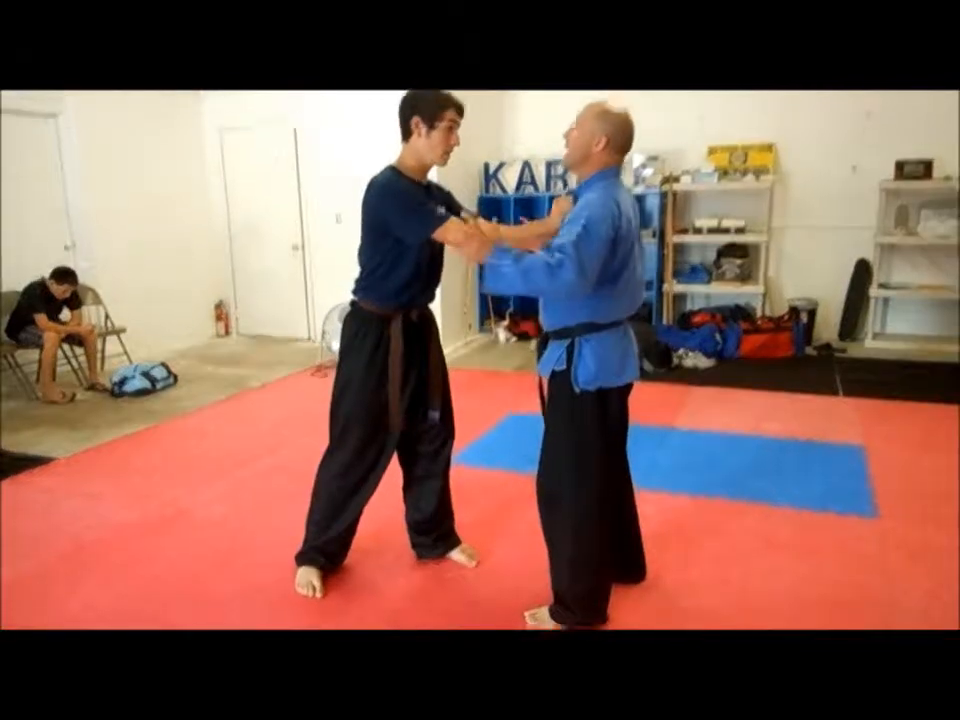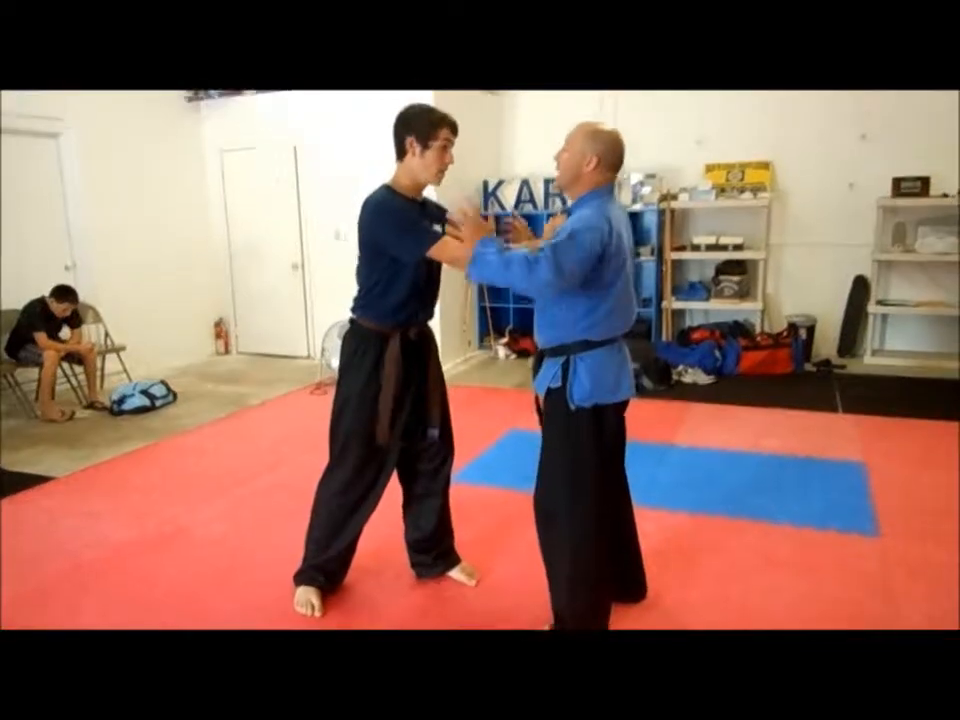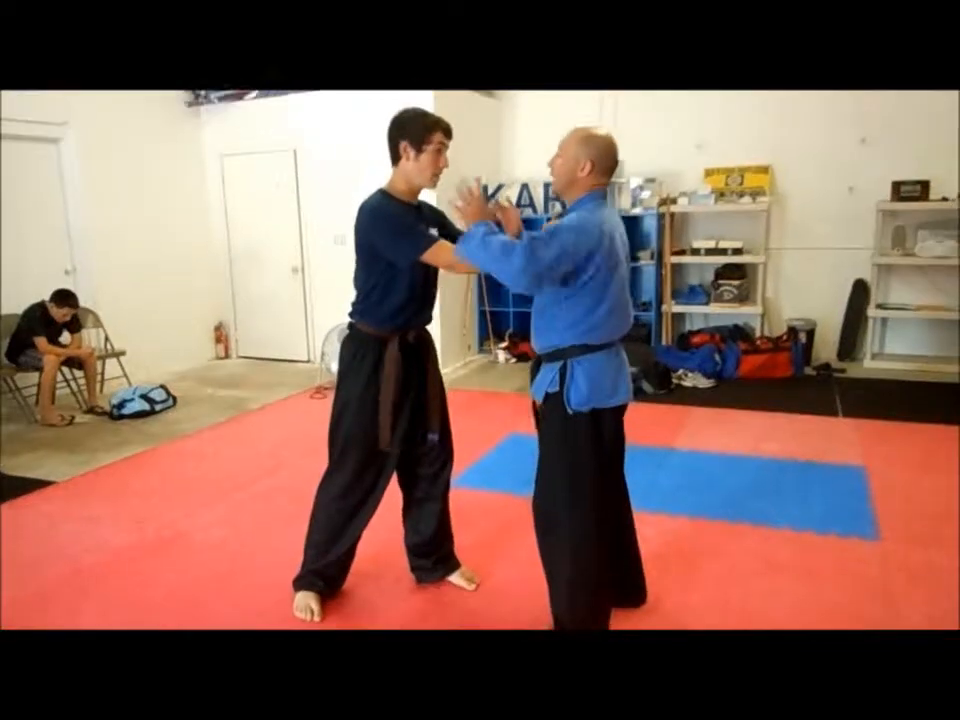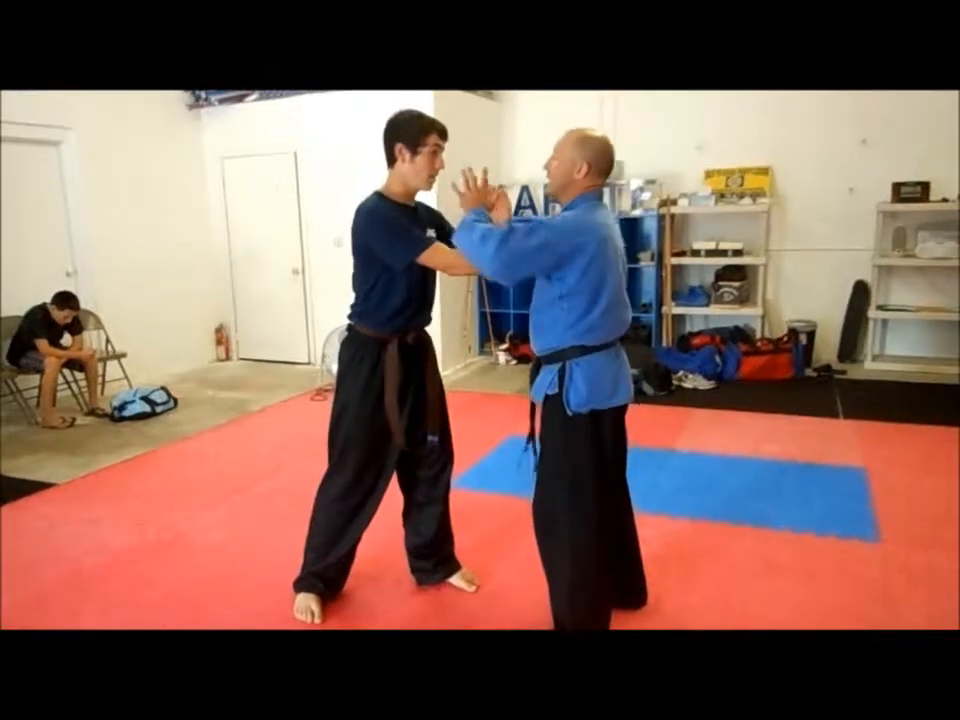
dt=0.1s
person 1, frame 1
left shoulder: (435, 194)
right shoulder: (387, 189)
left elbow: (475, 236)
right elbow: (465, 240)
left hip: (417, 328)
right hip: (375, 332)
left knee: (430, 437)
right knee: (356, 448)
left ankle: (434, 536)
right ankle: (317, 554)
person 1, frame 2
left shoulder: (431, 211)
right shoulder: (383, 208)
left elbow: (472, 251)
right elbow: (460, 256)
left hip: (416, 345)
right hip: (374, 350)
left knee: (430, 454)
right knee: (356, 465)
left ankle: (434, 554)
right ankle: (317, 573)
person 1, frame 3
left shoulder: (428, 215)
right shoulder: (379, 213)
right elbow: (453, 260)
left hip: (415, 348)
right hip: (372, 354)
left knee: (430, 459)
right knee: (355, 469)
left ankle: (433, 559)
right ankle: (316, 578)
person 1, frame 4
left shoulder: (425, 216)
right shoulder: (375, 215)
left elbow: (470, 253)
right elbow: (450, 262)
left hip: (414, 351)
right hip: (371, 356)
left knee: (430, 461)
right knee: (354, 472)
left ankle: (434, 561)
right ankle: (315, 580)
person 2, frame 1
left shoulder: (598, 205)
right shoulder: (610, 197)
left elbow: (567, 275)
left wrist: (495, 257)
right wrist: (547, 243)
left hip: (584, 357)
right hip: (605, 351)
left knee: (568, 483)
right knee: (604, 467)
left ankle: (579, 606)
right ankle: (622, 563)
person 2, frame 2
left shoulder: (589, 222)
right shoulder: (606, 215)
left elbow: (545, 276)
left wrist: (483, 248)
right wrist: (534, 247)
left hip: (579, 375)
right hip: (601, 368)
left knee: (565, 500)
right knee: (603, 483)
left ankle: (579, 618)
right ankle: (622, 580)
person 2, frame 3
left shoulder: (582, 226)
right shoulder: (599, 219)
left elbow: (522, 270)
right elbow: (552, 267)
left wrist: (477, 227)
right wrist: (518, 235)
left hip: (577, 380)
right hip: (600, 372)
left knee: (564, 506)
right knee: (602, 489)
left ankle: (580, 618)
right ankle: (622, 585)
person 2, frame 4
left shoulder: (575, 226)
right shoulder: (594, 220)
left elbow: (501, 256)
right elbow: (542, 255)
left wrist: (475, 215)
right wrist: (505, 222)
left hip: (577, 381)
right hip: (600, 373)
left knee: (565, 507)
right knee: (604, 490)
left ankle: (581, 619)
right ankle: (623, 587)
